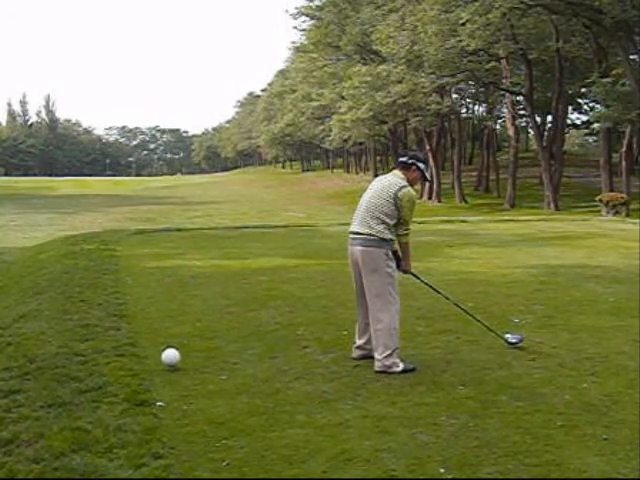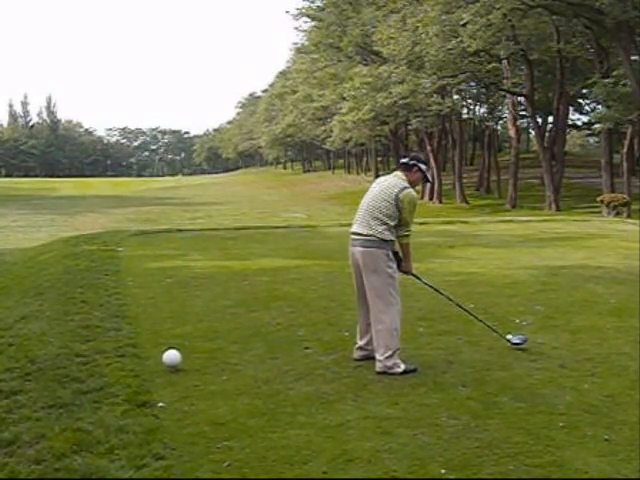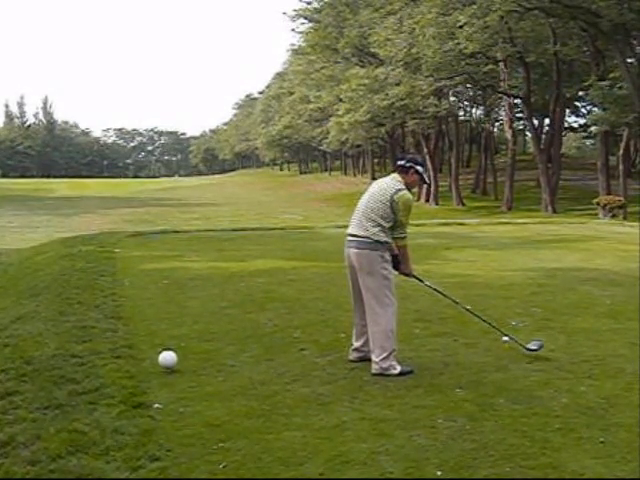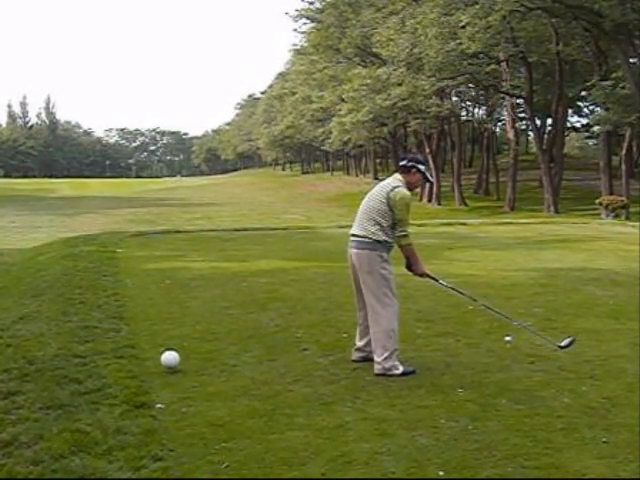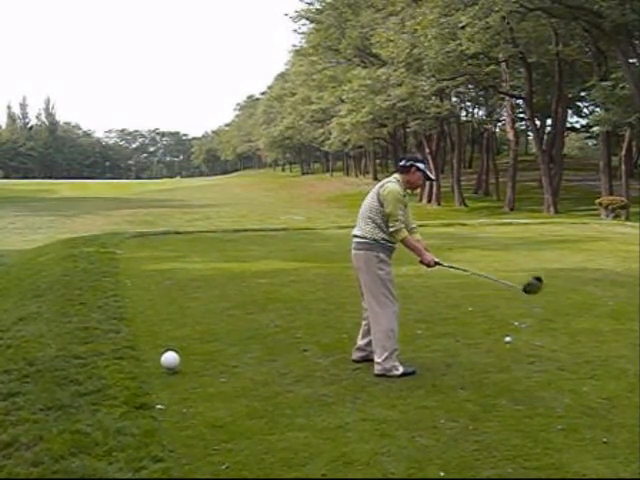
dt=1s
person 1, frame 1
left shoulder: (380, 180)
right shoulder: (406, 192)
right elbow: (403, 230)
left wrist: (394, 253)
right wrist: (406, 261)
left hip: (355, 243)
right hip: (374, 248)
left knee: (366, 301)
right knee: (385, 305)
left ankle: (363, 347)
right ankle: (386, 360)
person 1, frame 2
left shoulder: (382, 180)
right shoulder: (407, 193)
right elbow: (403, 231)
left wrist: (395, 253)
right wrist: (407, 262)
left hip: (356, 244)
right hip: (375, 249)
left knee: (367, 302)
right knee: (387, 305)
left ankle: (365, 347)
right ankle: (387, 361)
person 1, frame 3
left shoulder: (380, 183)
right shoulder: (403, 195)
right elbow: (400, 234)
left wrist: (394, 255)
right wrist: (406, 263)
left hip: (353, 246)
right hip: (371, 251)
left knee: (363, 303)
right knee: (383, 307)
left ankle: (361, 349)
right ankle: (383, 363)
person 1, frame 4
left shoulder: (388, 185)
right shoulder: (401, 193)
left elbow: (395, 231)
right elbow: (402, 234)
left wrist: (409, 259)
right wrist: (417, 263)
left hip: (357, 248)
right hip: (372, 251)
left knee: (368, 304)
right knee: (384, 307)
left ankle: (364, 349)
right ankle: (386, 363)
person 1, frame 5
left shoulder: (399, 192)
right shoulder: (392, 188)
left elbow: (410, 228)
right elbow: (397, 231)
left wrist: (425, 252)
right wrist: (422, 254)
left hip: (367, 250)
right hip: (372, 251)
left knee: (373, 305)
right knee: (385, 307)
left ankle: (364, 349)
right ankle: (386, 364)
